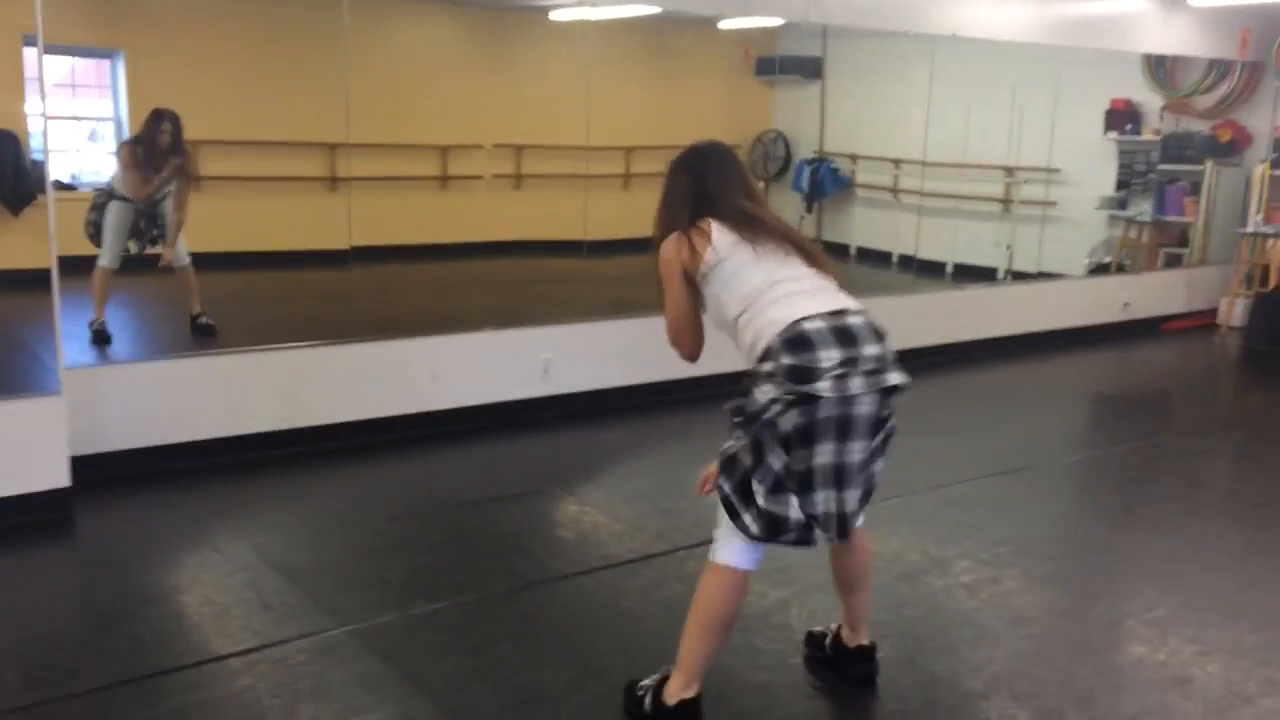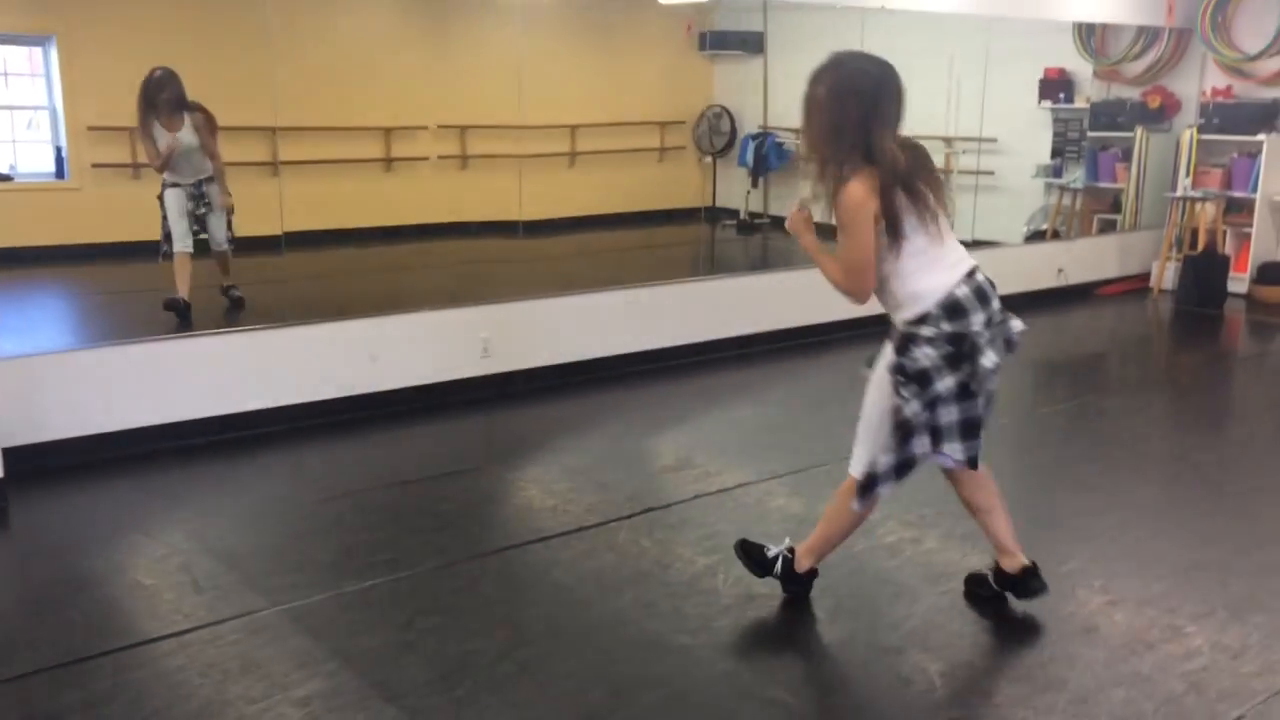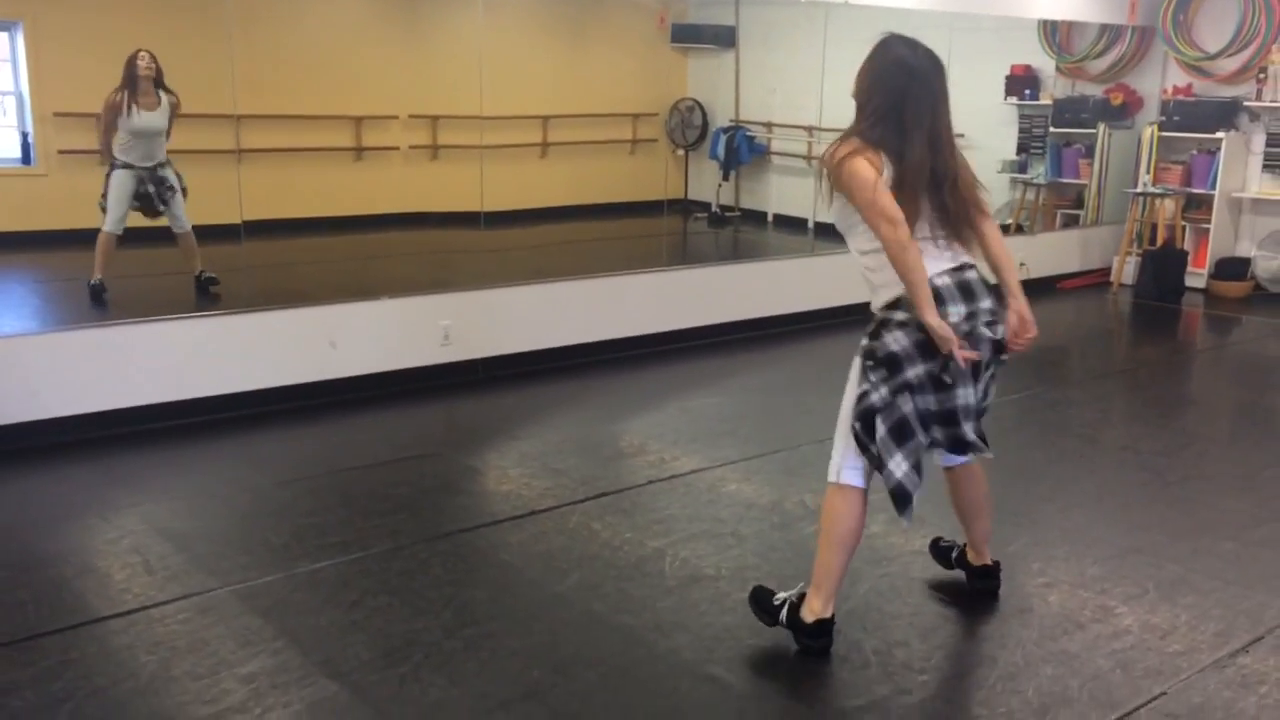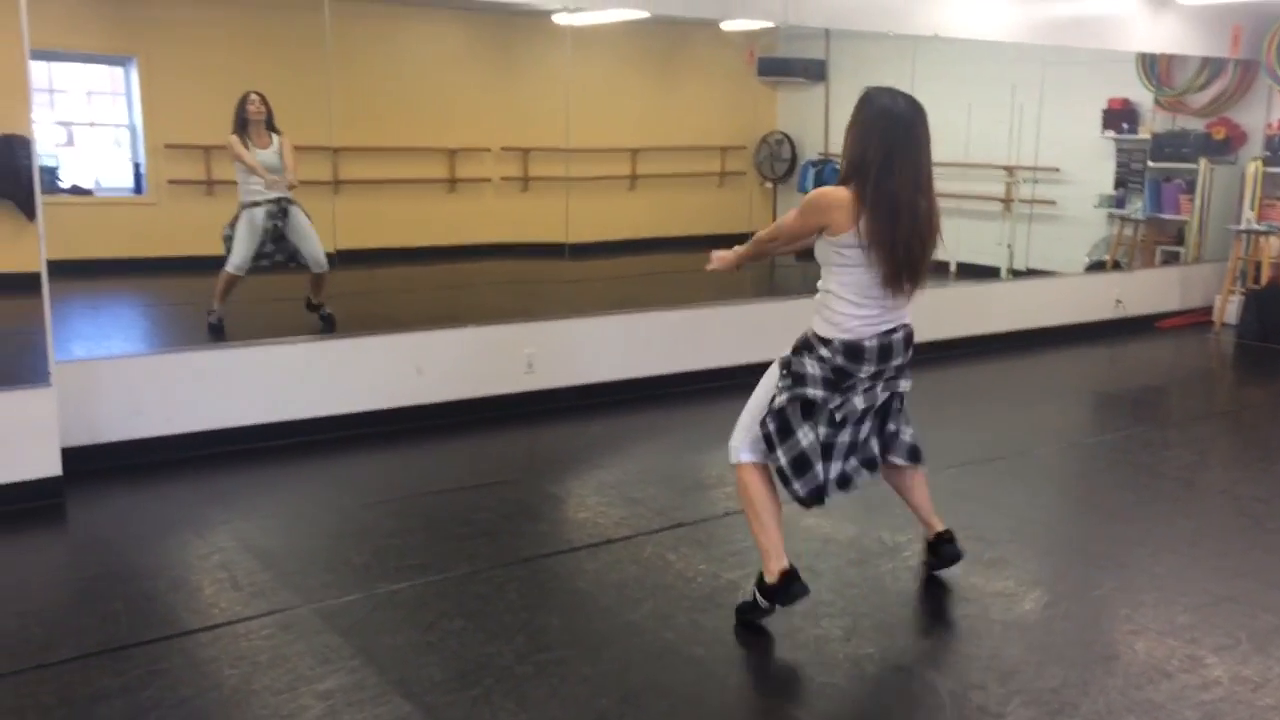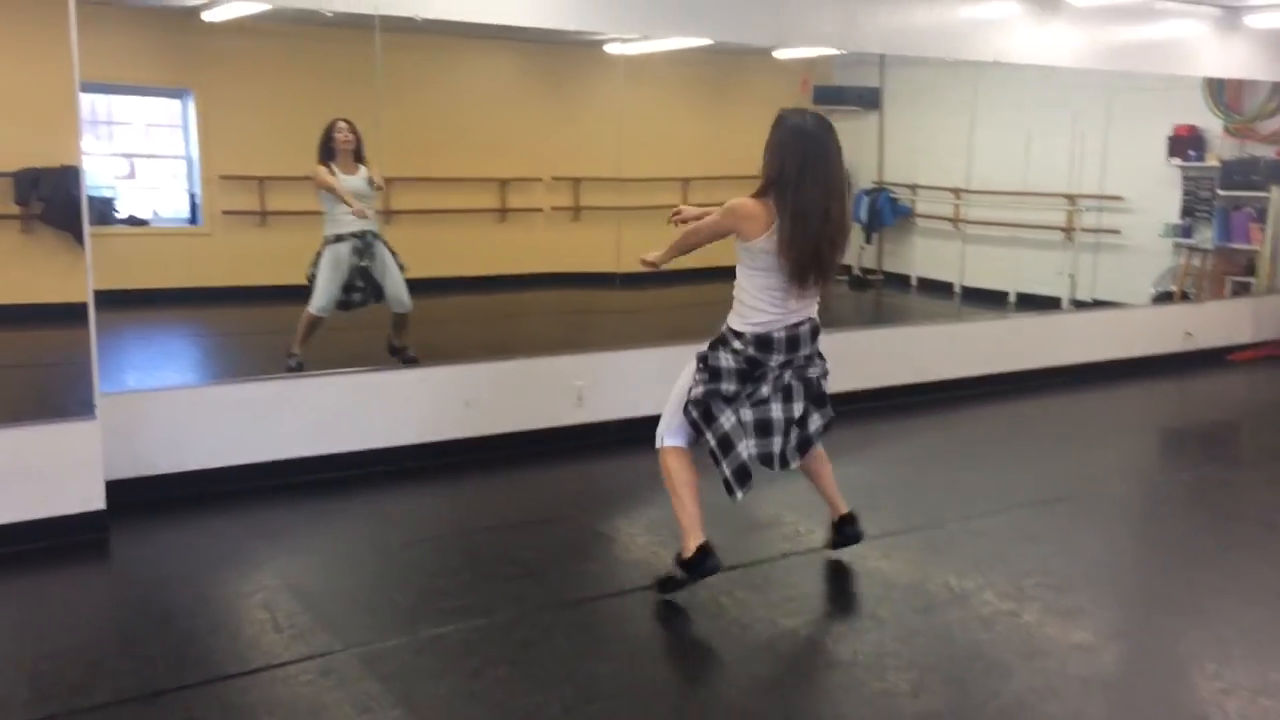
dt=1s
person 1, frame 1
left shoulder: (681, 246)
right shoulder: (771, 235)
left elbow: (688, 347)
right wrist: (735, 454)
left hip: (799, 369)
right hip: (865, 350)
left knee: (740, 538)
right knee: (839, 509)
right ankle: (856, 644)
person 1, frame 2
left shoulder: (856, 190)
right shoulder: (904, 159)
left elbow: (857, 288)
left wrist: (806, 239)
left hip: (934, 328)
right hip: (974, 304)
left knee: (874, 457)
right knee: (944, 448)
left ankle: (800, 565)
right ankle: (1013, 566)
person 1, frame 3
left shoulder: (852, 156)
right shoulder: (940, 153)
left elbow: (893, 227)
right elbow: (983, 225)
left wrist: (927, 318)
right wrist: (1015, 302)
left hip: (907, 320)
right hip: (970, 301)
left knee: (850, 466)
right knee: (957, 445)
left ankle: (814, 612)
right ankle: (981, 562)
person 1, frame 4
left shoulder: (831, 202)
right shoulder: (917, 209)
left elbow: (775, 237)
left wrist: (734, 258)
right wrist: (759, 249)
left hip: (830, 357)
right hip: (891, 350)
left knee: (747, 448)
right knee: (884, 444)
left ankle: (777, 575)
right ankle: (939, 537)
person 1, frame 5
left shoulder: (748, 211)
right shoulder: (827, 215)
left elbow: (695, 237)
left wrist: (661, 255)
right wrist: (702, 210)
left hip: (744, 349)
right hip: (798, 342)
left knee: (672, 433)
right knee: (798, 428)
left ankle: (694, 551)
right ankle: (843, 517)
person 2, frame 1
left shoulder: (179, 158)
right shoulder: (130, 152)
left elbow: (180, 207)
right elbow: (139, 194)
left wrist: (170, 246)
right wrist: (166, 175)
left hip: (160, 200)
right hip: (124, 199)
left knee: (180, 254)
right knee: (109, 256)
left ankle: (197, 314)
right ankle: (98, 320)
person 2, frame 2
left shoulder: (196, 117)
right shoulder: (148, 124)
left elbow: (214, 156)
right elbow: (157, 166)
left wrist: (224, 192)
right wrist: (168, 153)
left hip: (208, 182)
right hip: (175, 187)
left knee: (219, 240)
right knee: (181, 241)
left ankle: (228, 286)
right ankle: (182, 298)
person 2, frame 3
left shoulder: (171, 101)
right shoulder: (118, 100)
right elbow: (105, 133)
right wrist: (110, 162)
left hip: (159, 168)
right hip: (125, 168)
left knee: (181, 222)
right knee: (113, 222)
left ankle: (200, 274)
right ankle: (97, 279)
person 2, frame 4
left shoulder: (281, 140)
right shoulder: (236, 140)
left elbow: (289, 160)
right elbow: (248, 159)
left wrist: (291, 175)
right wrist: (266, 176)
left hip: (285, 205)
right hip: (254, 208)
left knee: (319, 259)
right knee: (238, 262)
left ankle: (317, 303)
right ankle: (216, 311)
person 2, frame 5
left shoulder: (366, 171)
right shoulder: (322, 171)
left elbow: (377, 183)
right elbow: (336, 187)
left wrist: (378, 184)
right wrist: (353, 205)
left hip: (372, 241)
right hip: (339, 242)
left knee: (401, 299)
right knee: (322, 303)
left ankle: (399, 344)
right ankle: (296, 352)
